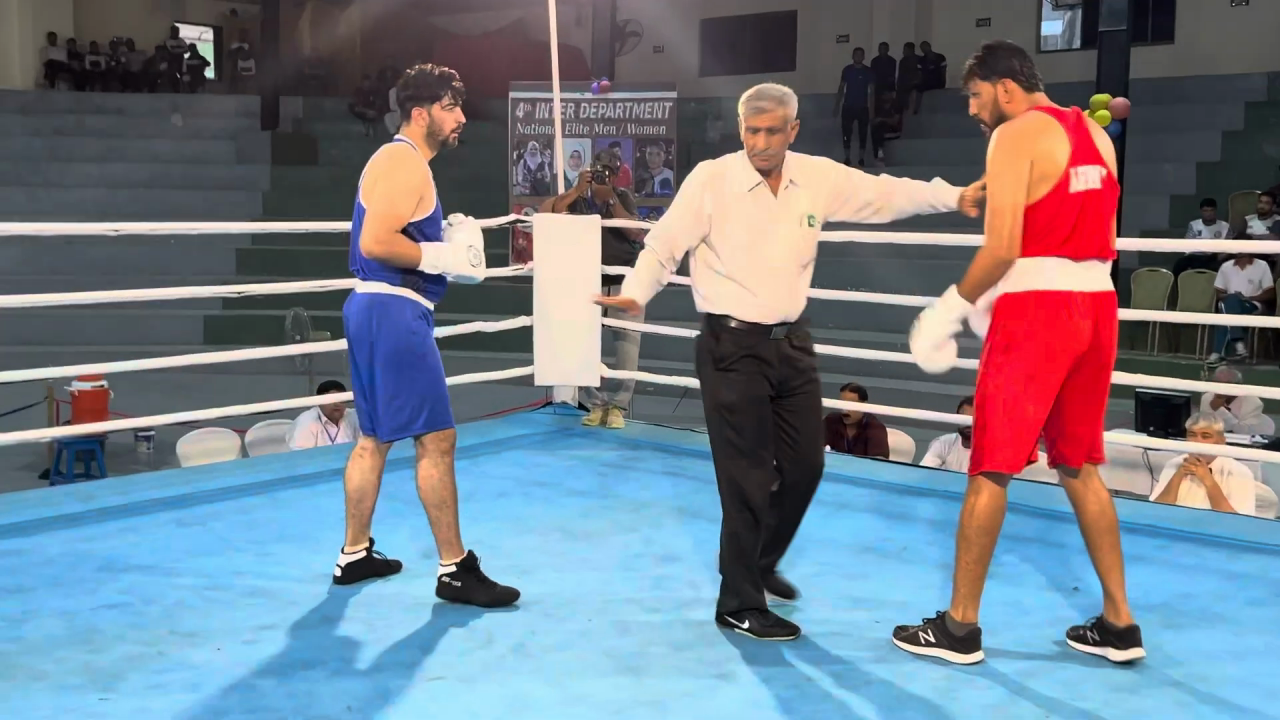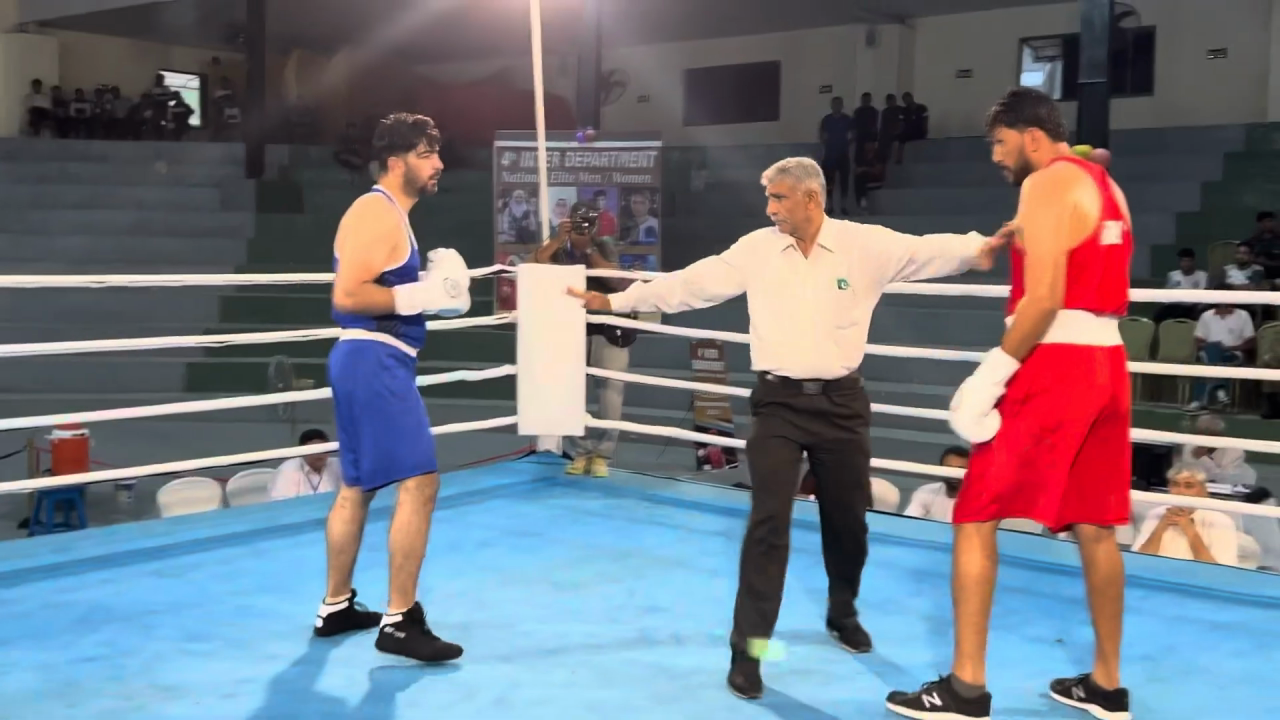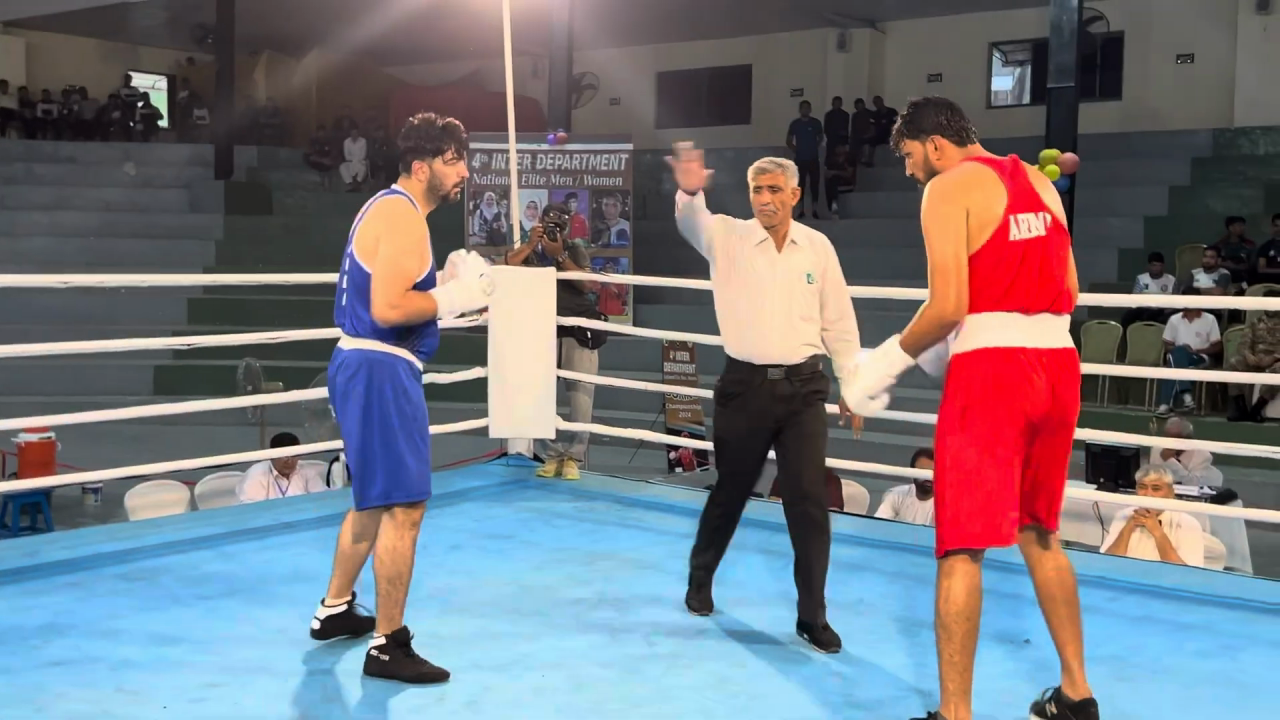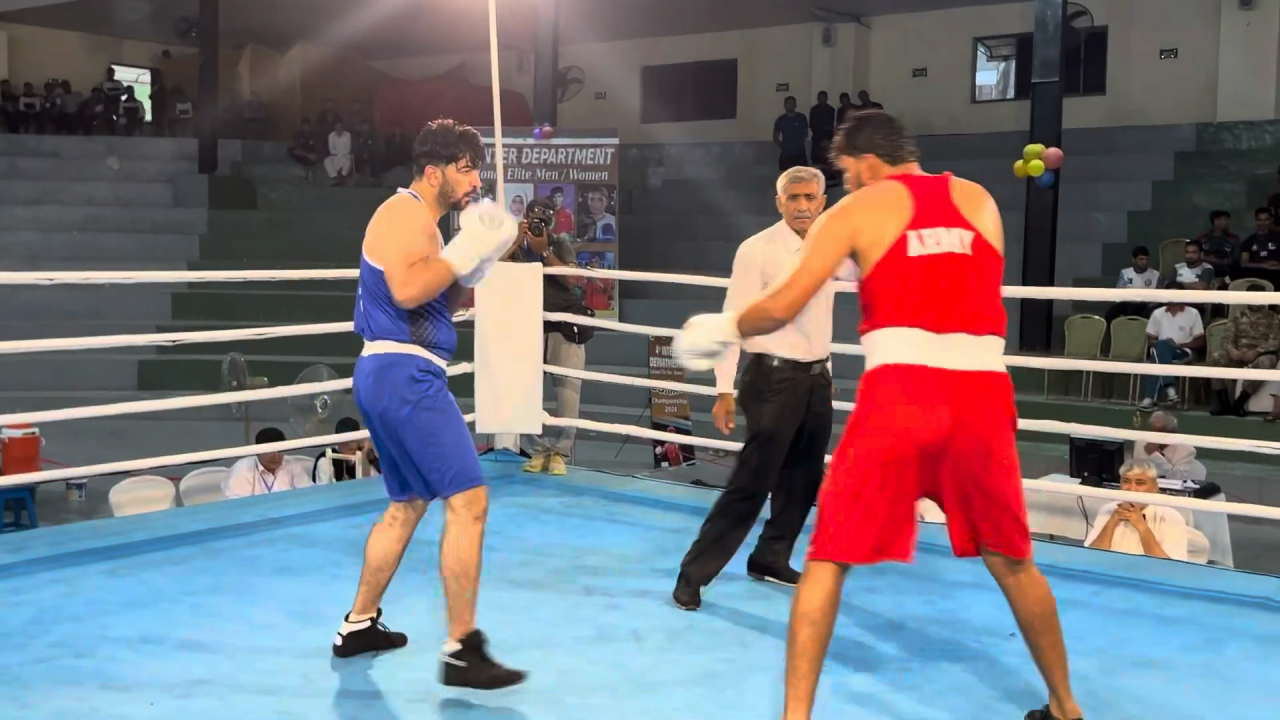
dt=0.5s
person 1, frame 1
left shoulder: (1014, 136)
right shoulder: (1095, 134)
left elbow: (1002, 246)
right elbow: (1103, 237)
left wrist: (950, 305)
left hip: (1035, 312)
right hip: (1095, 308)
left knee: (990, 471)
right knee: (1080, 468)
left ankle: (961, 624)
right ankle: (1118, 623)
person 1, frame 2
left shoulder: (1046, 186)
right shoulder: (1107, 189)
left elbow: (1043, 298)
left wrist: (991, 372)
left hip: (1054, 367)
right hip: (1106, 364)
left knee: (975, 517)
right knee: (1096, 528)
person 1, frame 3
left shoulder: (949, 187)
right shoulder: (1039, 183)
left elbow: (949, 304)
right elbow: (1069, 290)
left wrist: (890, 357)
left hip: (990, 374)
right hip: (1056, 368)
left knee: (960, 551)
right knee: (1039, 536)
person 1, frame 4
left shoulder: (859, 208)
right shoulder: (980, 200)
left elbow: (783, 305)
left wrist: (722, 329)
left hip: (898, 398)
right hip: (981, 397)
left knee: (826, 560)
right knee: (1010, 560)
person 2, frame 1
left shoulder: (399, 161)
right shoulder: (404, 162)
right elbow: (374, 243)
left wrist: (446, 239)
right wrist: (443, 258)
left hip: (375, 308)
right hip: (392, 311)
left knee: (374, 437)
right knee: (436, 439)
left ankle: (354, 554)
right ankle: (455, 569)
person 2, frame 2
left shoulder: (390, 215)
right shoulder: (376, 213)
right elbow: (347, 296)
left wrist: (430, 282)
right wrist: (421, 296)
left hip: (374, 361)
right hip: (374, 361)
left knee: (358, 487)
right knee: (417, 483)
left ankle: (335, 606)
right ankle: (400, 621)
person 2, frame 3
left shoulder: (386, 207)
right shoulder: (403, 218)
right elbow: (388, 310)
left wrist: (446, 282)
right wrist: (455, 296)
left hip: (361, 364)
right hip: (381, 371)
left knee: (375, 499)
right knee: (404, 509)
left ankle: (334, 608)
right ankle: (387, 647)
person 2, frame 4
left shoulder: (420, 219)
right shoulder: (405, 212)
left elbow: (437, 300)
right elbow: (408, 292)
left wrist: (476, 261)
right wrist: (466, 248)
left hip: (400, 375)
right hip: (403, 375)
left knee: (406, 503)
right knee: (466, 500)
left ankle: (359, 626)
right ankle: (463, 649)
person 3, frame 1
left shoulder: (818, 177)
right shoulder: (711, 180)
left elbow: (880, 191)
right elbow: (660, 247)
left wrist: (951, 195)
right wrist: (634, 294)
left hip: (790, 341)
right hip: (731, 345)
left knee: (805, 464)
right knee: (748, 475)
left ankle: (762, 563)
right ankle: (739, 604)
person 3, frame 2
left shoulder: (865, 245)
right shoulder: (754, 249)
left elbow: (925, 252)
right elbow: (695, 282)
left wrist: (977, 249)
right wrist: (618, 301)
left hip: (840, 401)
right hip: (778, 400)
left knee: (846, 518)
right knee: (770, 518)
left ankle: (843, 614)
right ankle: (747, 649)
person 3, frame 3
left shoulder: (818, 247)
right shoulder: (728, 236)
left elbow: (839, 321)
right elbow: (692, 225)
left wrist: (850, 385)
right wrist: (690, 191)
left hip: (802, 385)
right hip: (744, 384)
left knee: (808, 499)
right knee: (731, 493)
left ankle: (812, 614)
right ankle: (700, 576)
person 3, frame 4
right shoulder: (758, 250)
right wrist: (725, 389)
left hip: (817, 378)
right hip: (772, 378)
left knee: (806, 480)
right knee: (753, 480)
left ankle: (771, 558)
right ankle: (696, 571)
person 4, frame 1
left shoulder: (623, 198)
right shoulder: (579, 198)
left elbow: (637, 234)
right elbow: (546, 212)
left wrist: (610, 200)
right wrist: (577, 191)
left hip: (624, 281)
left knee: (627, 344)
left ankle: (617, 405)
right ankle: (596, 404)
person 4, frame 2
left shoulder: (603, 247)
right shoulder: (558, 248)
left elbow: (616, 281)
right elbow: (532, 267)
left wrist: (589, 250)
right wrist: (557, 240)
left hip: (609, 331)
left knee: (610, 393)
left ankle: (601, 454)
right ankle: (580, 453)
person 4, frame 3
left shoulder: (575, 250)
right shoulder: (528, 250)
left elbow: (586, 284)
left wrist: (560, 255)
right wrist: (531, 244)
left hip: (578, 333)
left knee: (580, 395)
left ankle: (572, 457)
right ankle: (551, 455)
person 4, frame 4
left shoulder: (560, 245)
right shoulder: (515, 246)
left elbow: (571, 280)
left wrist: (544, 251)
right wrist: (516, 239)
left hip: (565, 327)
left knee: (567, 391)
left ankle: (559, 453)
right ankle: (538, 451)
